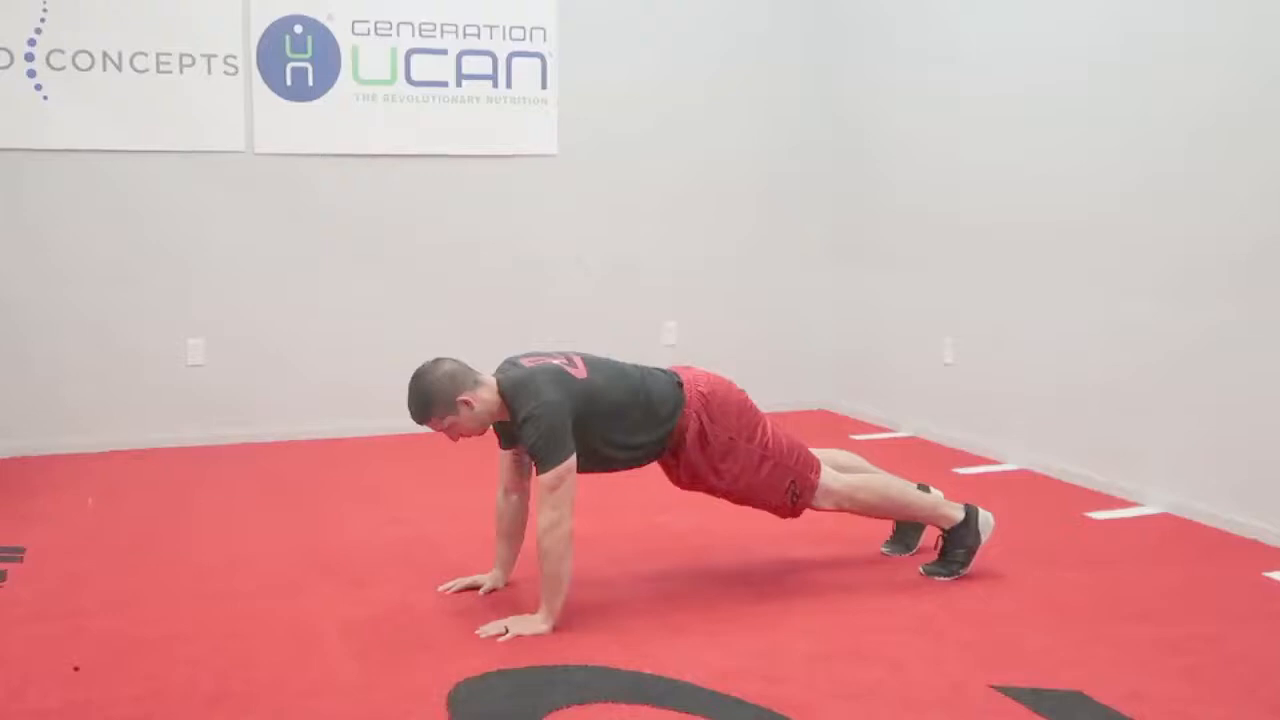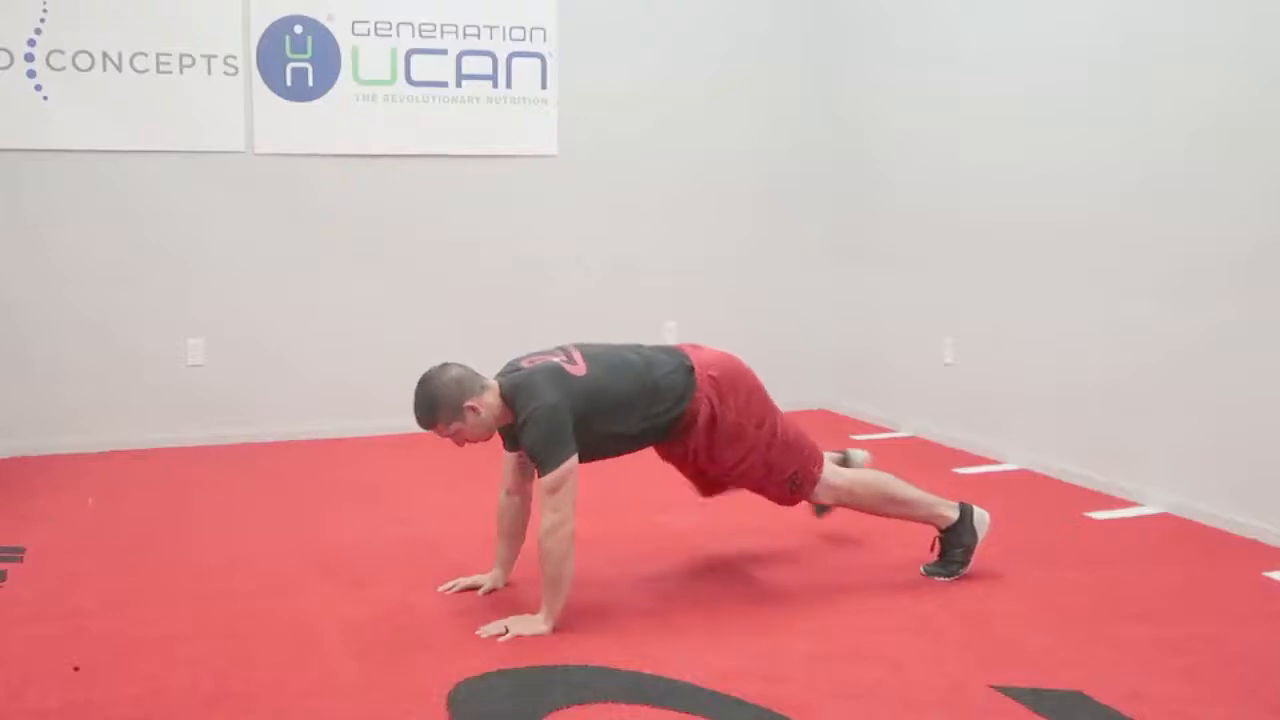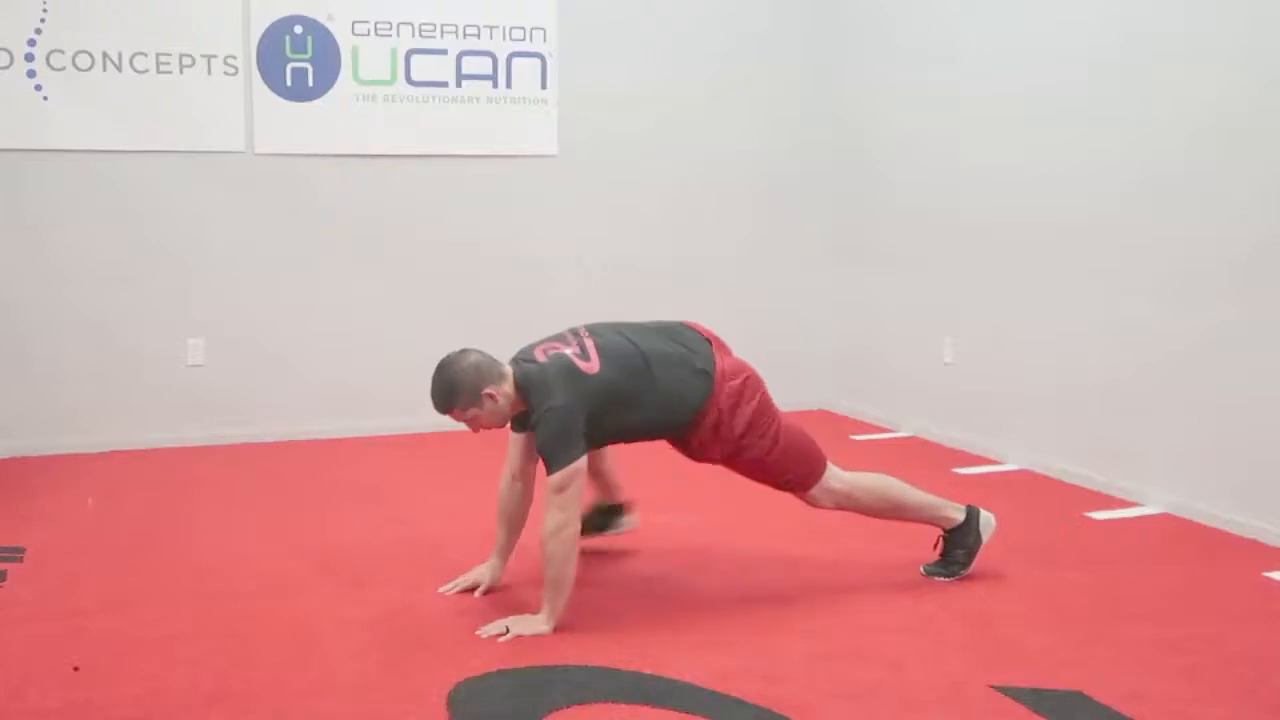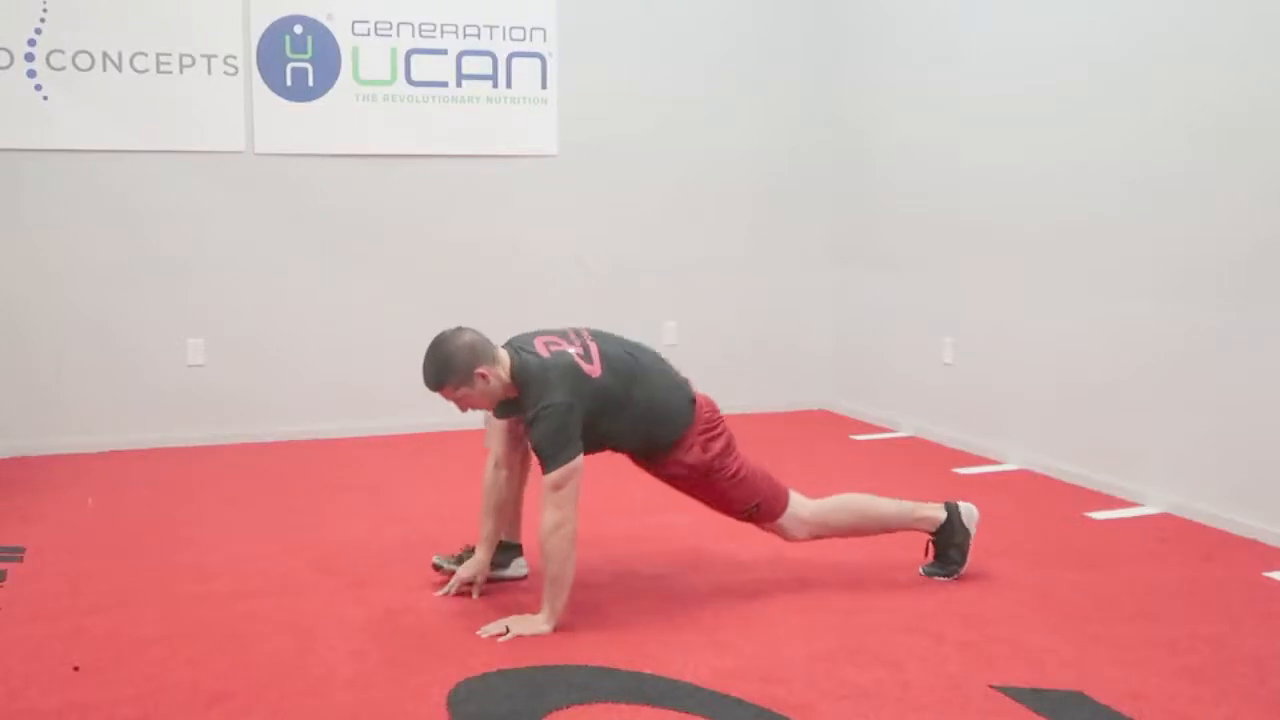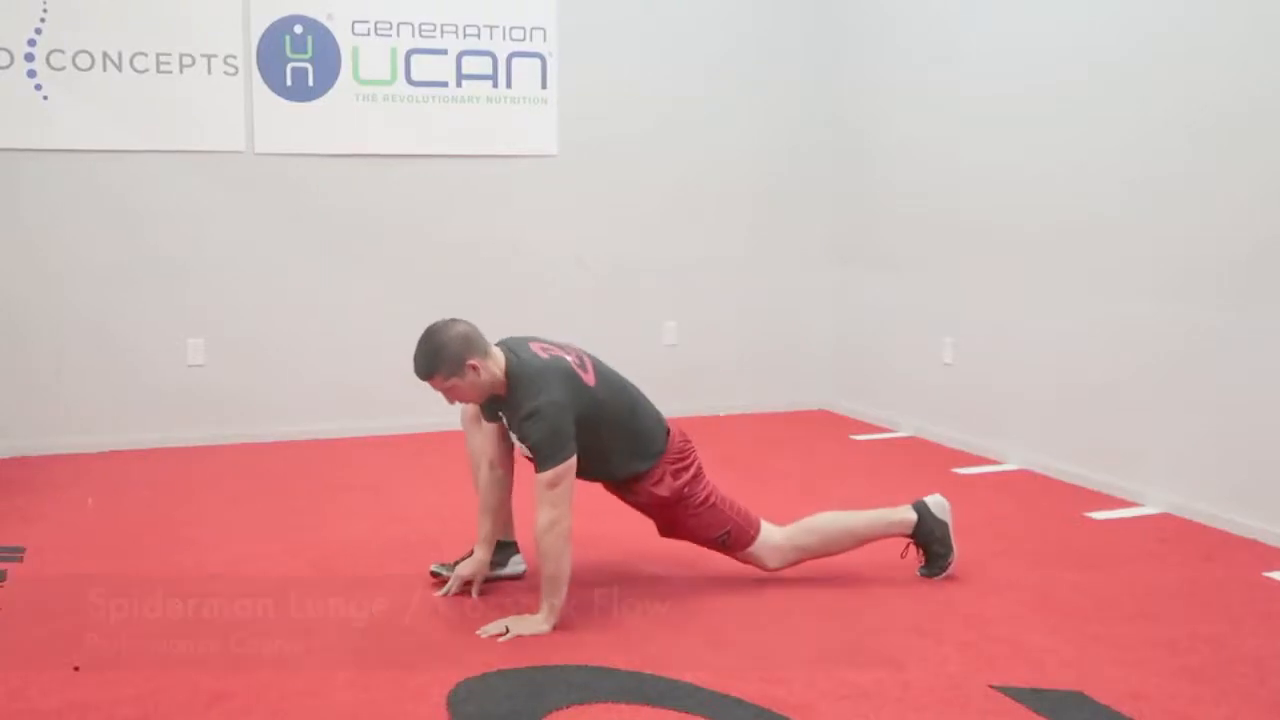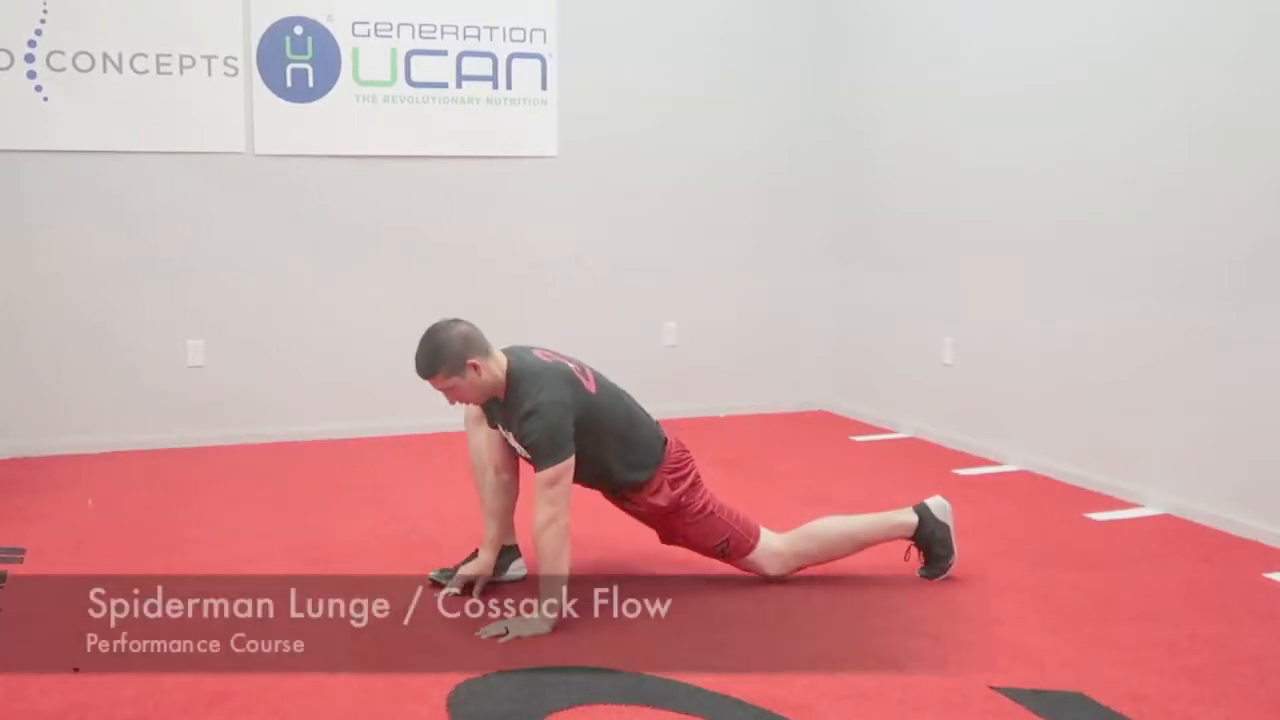
dt=0.2s
person 1, frame 1
left shoulder: (540, 409)
right shoulder: (505, 391)
left elbow: (556, 519)
right elbow: (512, 491)
left wrist: (545, 617)
right wrist: (499, 571)
left hip: (700, 419)
right hip: (678, 413)
left knee: (822, 491)
right knee: (802, 465)
left ankle: (959, 519)
right ankle: (918, 494)
person 1, frame 2
left shoulder: (540, 410)
right shoulder: (511, 392)
left elbow: (557, 521)
right elbow: (514, 491)
left wrist: (545, 618)
right wrist: (498, 571)
left hip: (711, 397)
right hip: (687, 386)
left knee: (823, 483)
right knee: (717, 483)
left ankle: (956, 518)
right ankle: (842, 460)
person 1, frame 3
left shoulder: (554, 405)
right shoulder: (522, 376)
left elbow: (560, 518)
right elbow: (517, 476)
left wrist: (547, 617)
right wrist: (495, 563)
left hip: (720, 400)
right hip: (691, 349)
left knee: (826, 491)
left ankle: (960, 520)
right ankle: (613, 507)
person 1, frame 4
left shoulder: (551, 399)
right shoulder: (512, 362)
left elbow: (559, 515)
right elbow: (503, 462)
left wrist: (547, 617)
right wrist: (481, 556)
left hip: (683, 437)
right hip: (648, 400)
left knee: (799, 523)
right knee: (507, 432)
left ankle: (943, 518)
right ankle: (506, 551)
person 1, frame 5
left shoulder: (543, 400)
right shoulder: (499, 364)
left elbow: (554, 515)
right elbow: (494, 463)
left wrist: (546, 617)
right wrist: (481, 551)
left hip: (657, 472)
right hip: (619, 449)
left knee: (776, 552)
right knee: (478, 422)
left ankle: (919, 517)
right ankle: (501, 552)
person 1, frame 6
left shoulder: (542, 402)
right shoulder: (499, 373)
left elbow: (551, 515)
right elbow: (500, 470)
left wrist: (544, 615)
right wrist: (489, 554)
left hip: (656, 481)
right hip: (618, 462)
left knee: (776, 558)
right knee: (480, 426)
left ankle: (919, 519)
right ankle: (504, 558)
